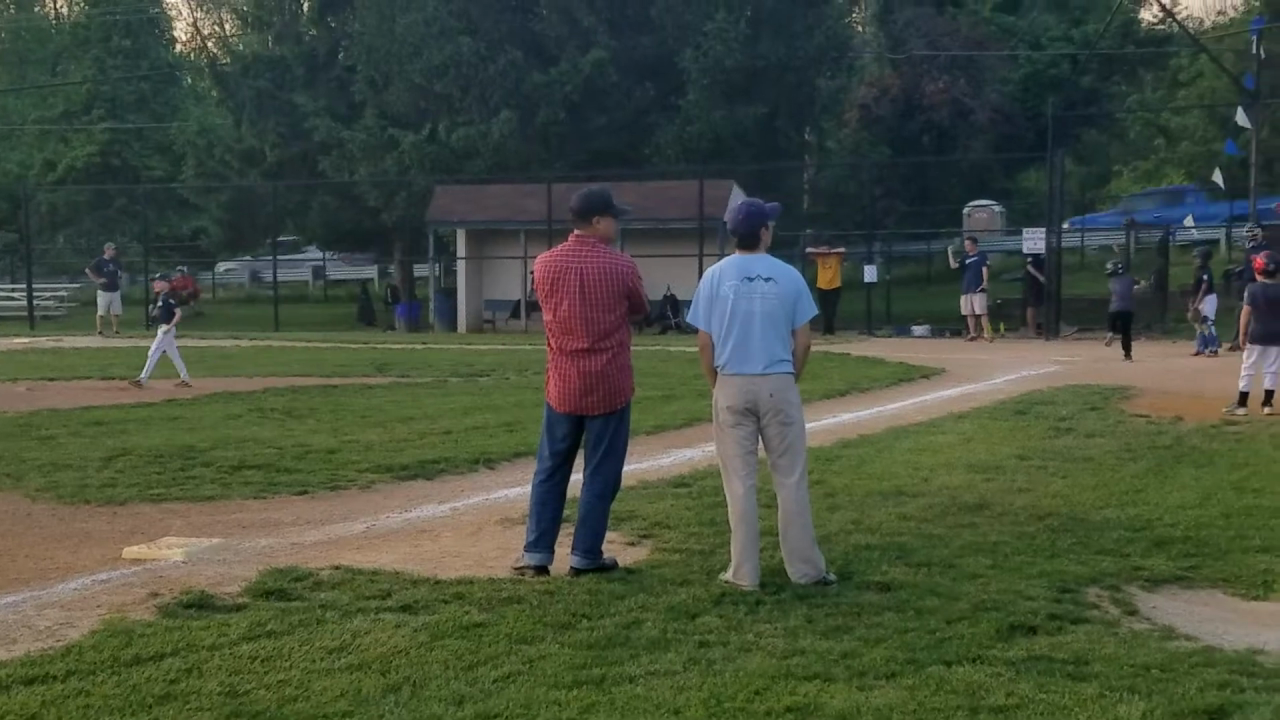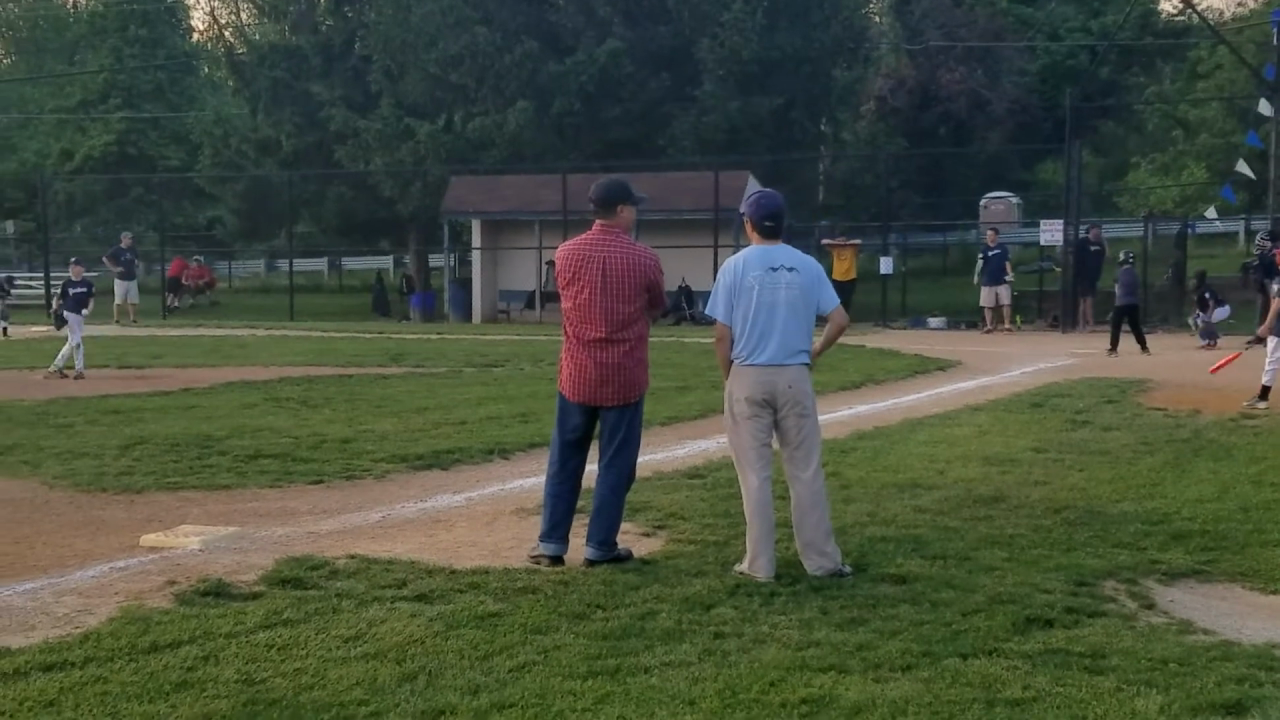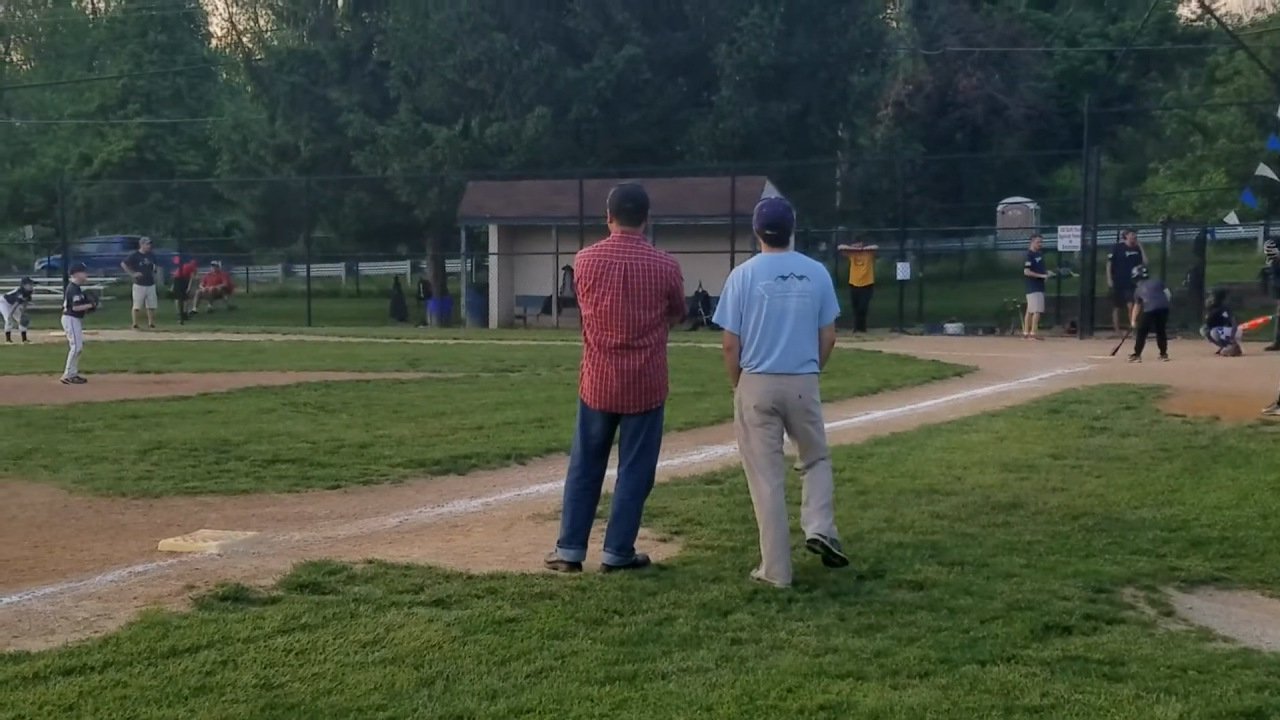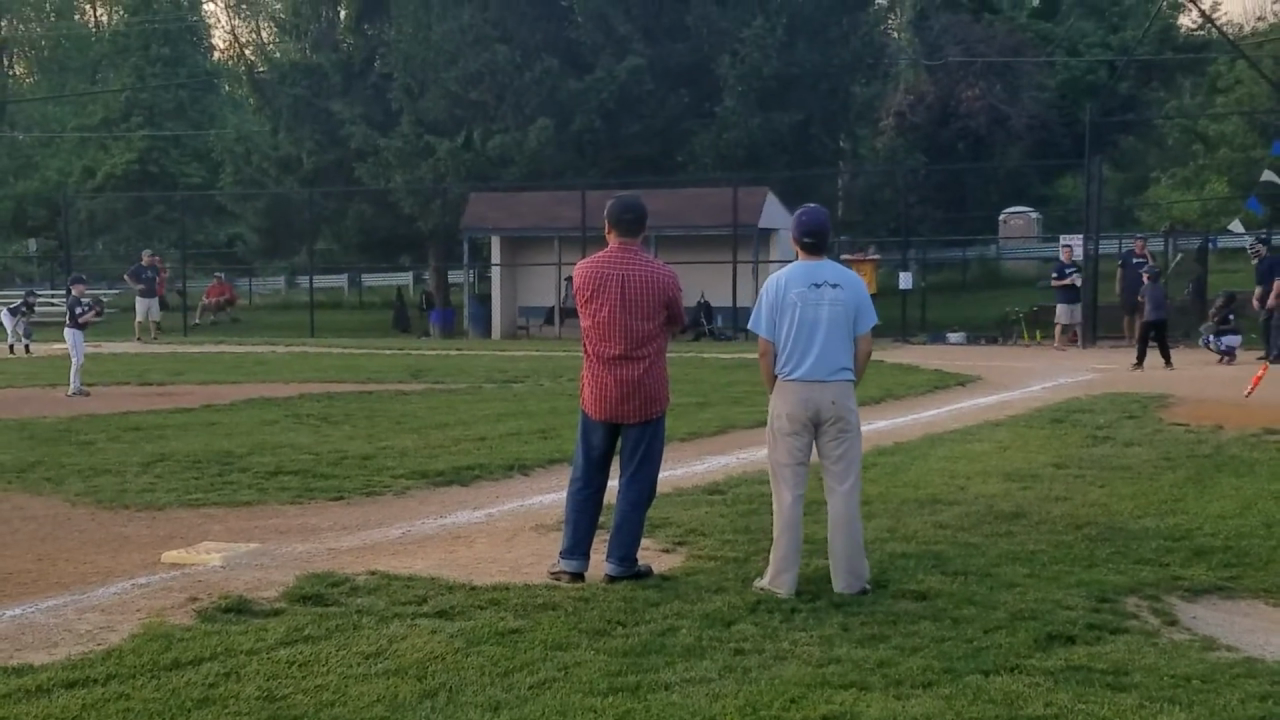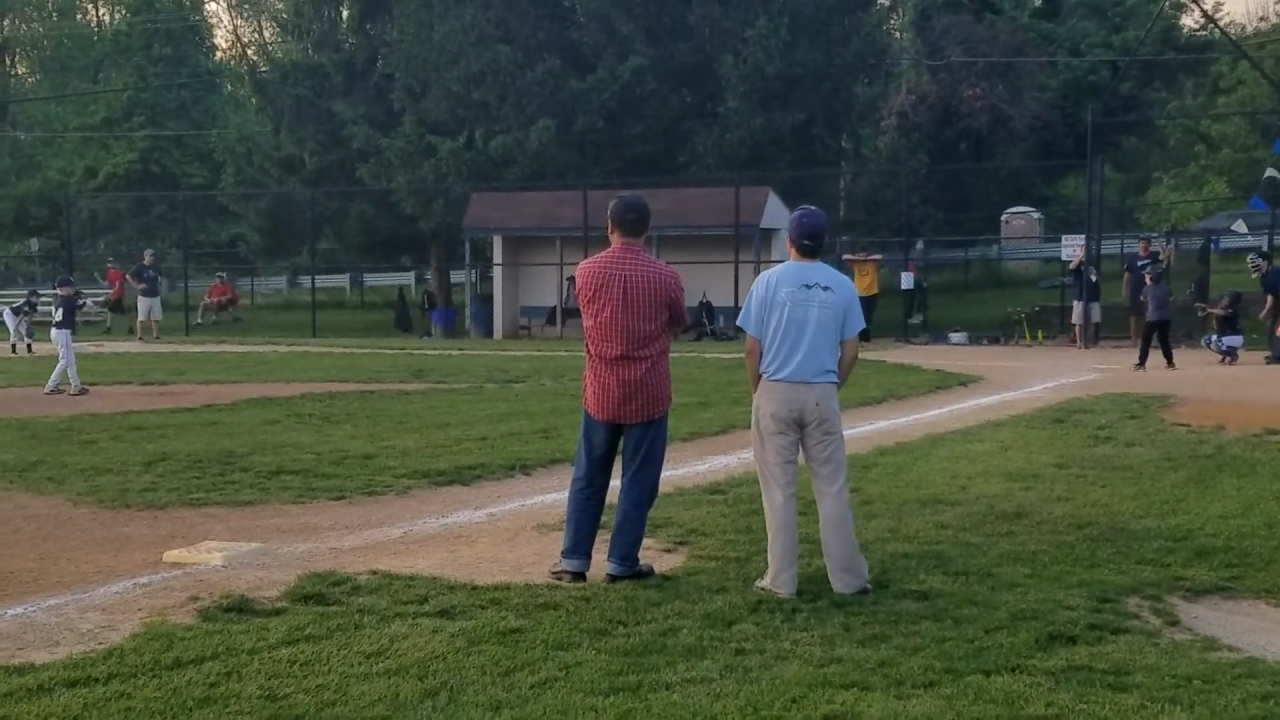
dt=1s
person 1, frame 1
left shoulder: (715, 276)
right shoulder: (789, 276)
left elbow: (705, 343)
right elbow: (802, 341)
left wrist: (717, 385)
right wrist: (790, 380)
left hip: (732, 387)
right hip: (779, 386)
left knee: (740, 482)
right knee: (791, 480)
left ankle: (744, 572)
right ankle: (805, 568)
person 1, frame 2
left shoulder: (735, 266)
right shoulder: (808, 266)
left elbow: (723, 335)
right elbow: (839, 320)
left wrist: (729, 378)
right wrist: (816, 351)
left hip: (747, 379)
right hip: (795, 378)
left knee: (755, 474)
right knee: (806, 472)
left ankle: (759, 564)
right ankle: (821, 560)
person 1, frame 3
left shoulder: (744, 275)
right shoulder: (817, 272)
left elbow: (731, 343)
right elbow: (828, 336)
left wrist: (738, 384)
left hip: (757, 386)
right hip: (803, 384)
left knee: (767, 479)
right knee: (817, 461)
left ankle: (776, 569)
right ankle: (820, 527)
person 1, frame 4
left shoulder: (779, 282)
right shoulder: (852, 282)
left elbow: (765, 350)
right elbow: (864, 347)
left wrist: (774, 392)
left hip: (791, 394)
right hip: (838, 394)
left knee: (788, 490)
right knee: (843, 489)
left ankle: (781, 580)
right ankle: (849, 579)
person 1, frame 5
left shoulder: (769, 281)
right shoulder: (842, 285)
left elbow: (752, 348)
right elbow: (850, 352)
left wrist: (758, 390)
left hip: (776, 394)
right hip: (821, 396)
left knee: (779, 490)
right knee: (832, 489)
left ankle: (782, 579)
right ankle: (848, 578)
person 2, frame 1
left shoulder: (544, 264)
right shoulder: (621, 266)
right elbow: (639, 312)
left hip: (563, 384)
right hip: (609, 385)
left knee: (550, 471)
right knee: (601, 474)
left ankle: (536, 555)
right ankle: (585, 557)
person 2, frame 2
left shoulder: (566, 253)
right shoulder: (645, 259)
right elbow: (657, 309)
left hip: (577, 374)
right hip: (624, 376)
left knee: (564, 461)
right knee: (616, 464)
left ankle: (551, 544)
right ankle: (600, 547)
person 2, frame 3
left shoulder: (585, 260)
right shoulder: (665, 266)
right elbow: (678, 315)
left hip: (598, 380)
right hip: (645, 383)
left knee: (584, 467)
right knee: (635, 470)
left ankle: (569, 549)
right ankle: (617, 553)
person 2, frame 4
left shoulder: (583, 271)
right shoulder: (663, 276)
right elbow: (676, 325)
left hip: (598, 392)
right hip: (645, 393)
left knee: (586, 478)
right knee: (637, 482)
left ankle: (572, 561)
right ankle: (620, 563)
person 2, frame 5
left shoulder: (586, 271)
right shoulder: (665, 277)
right elbow: (679, 324)
left hip: (601, 392)
right hip: (648, 393)
left knee: (588, 478)
right knee: (639, 482)
left ankle: (574, 560)
right ankle: (621, 563)
